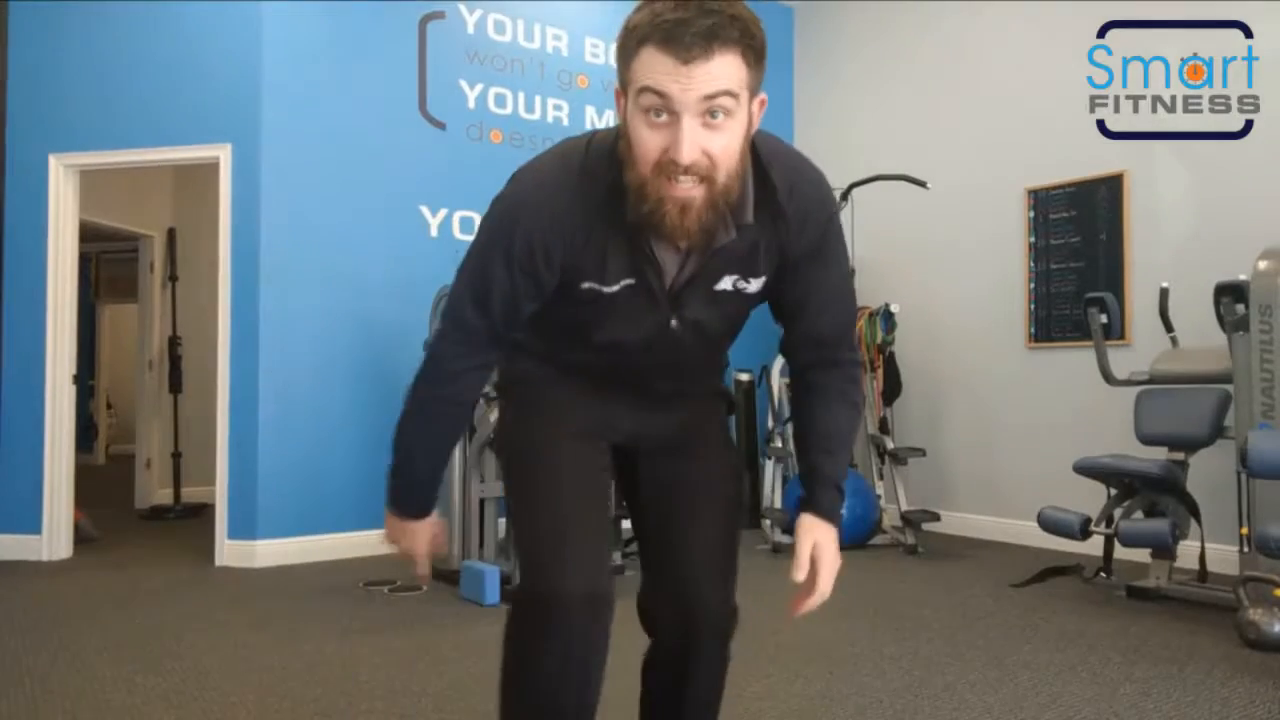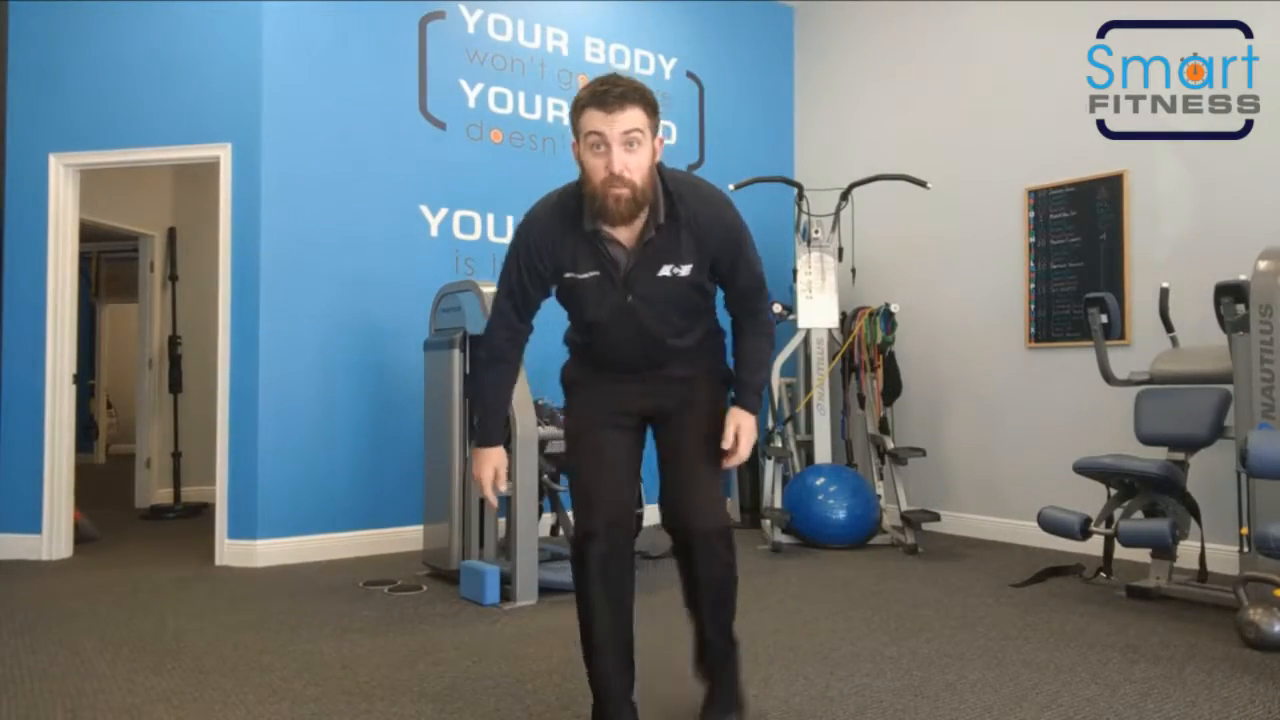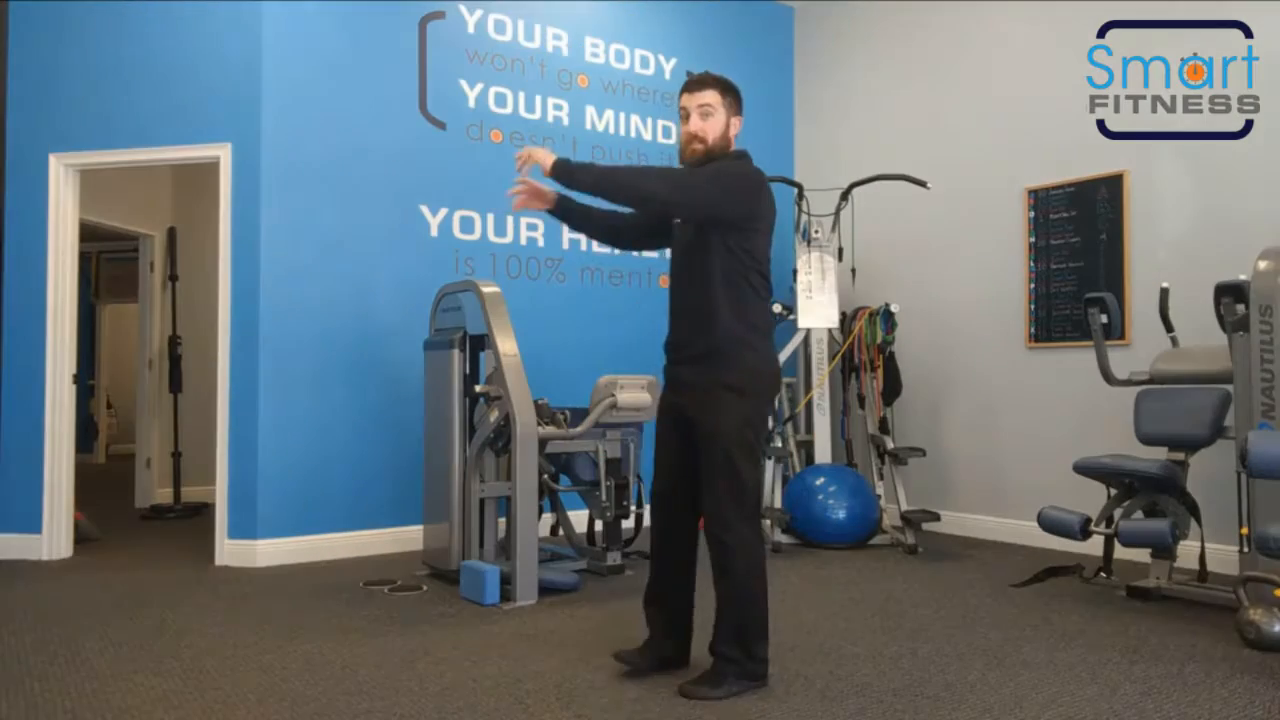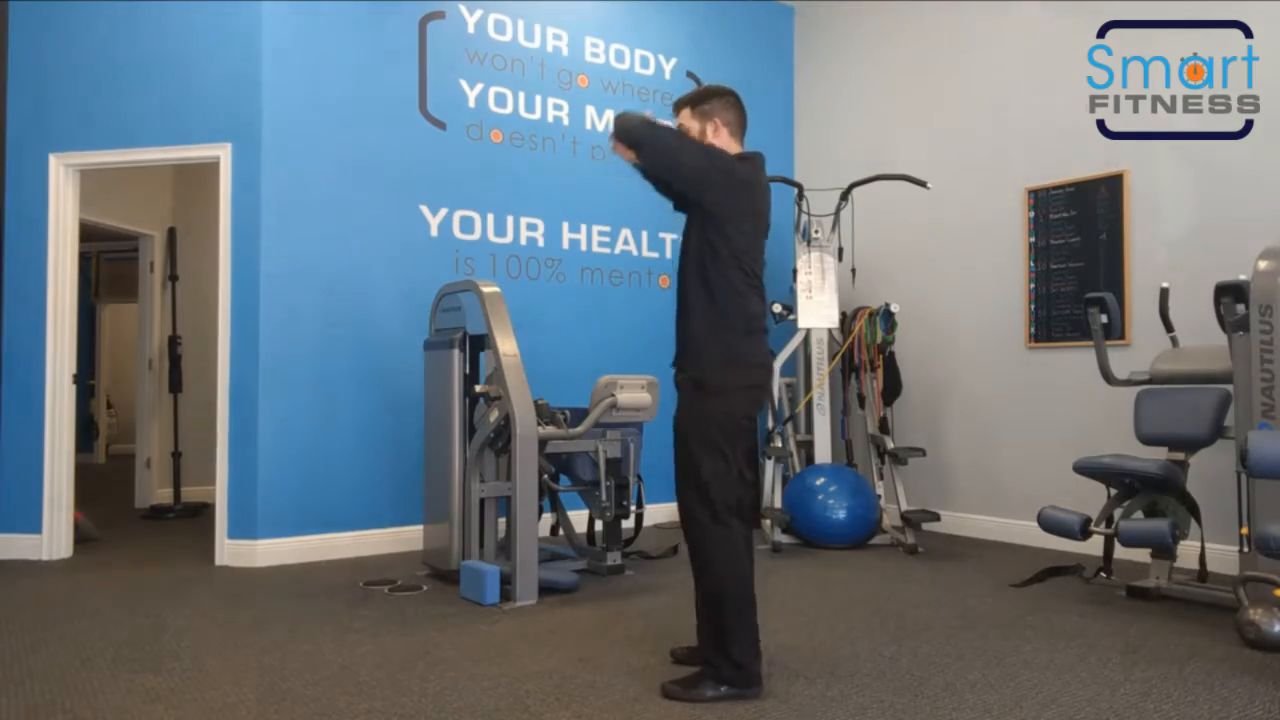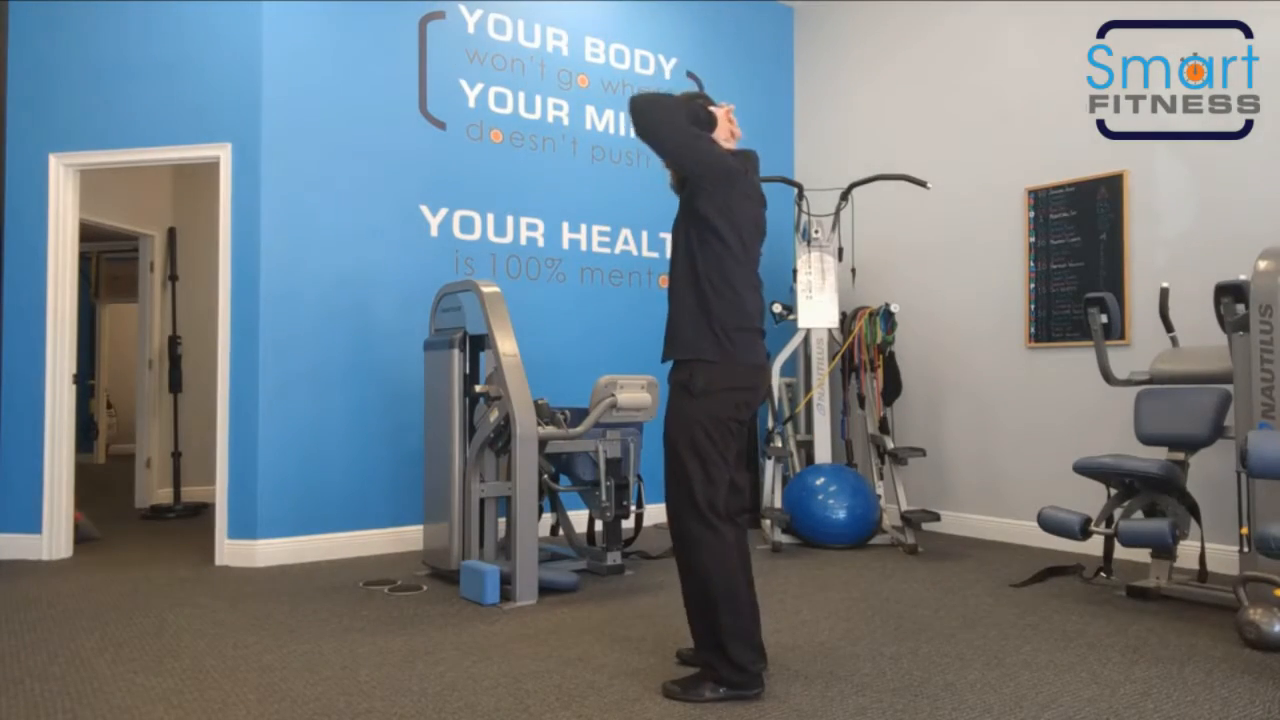
dt=1s
person 1, frame 1
left shoulder: (798, 199)
right shoulder: (550, 195)
left elbow: (826, 357)
right elbow: (461, 350)
left wrist: (822, 505)
right wrist: (413, 497)
left hip: (684, 402)
right hip: (558, 391)
left knee: (698, 614)
right knee: (565, 597)
person 1, frame 2
left shoulder: (706, 210)
right shoulder: (547, 226)
left elbow: (752, 309)
right elbow: (506, 331)
left wrist: (746, 401)
right wrist: (488, 436)
left hip: (691, 379)
right hip: (600, 383)
left knee: (700, 526)
right knee: (601, 535)
person 1, frame 3
left shoulder: (743, 185)
right shoulder: (687, 198)
left elbow: (655, 189)
right elbow: (632, 229)
left wrist: (562, 168)
right wrist: (557, 203)
left hip: (736, 382)
right hip: (684, 378)
left knee: (730, 520)
right knee: (670, 511)
left ankle: (742, 661)
right ankle: (667, 641)
person 1, frame 4
left shoulder: (727, 176)
right shoulder: (732, 182)
left elbow: (639, 134)
right elbow: (681, 183)
left wrist: (628, 132)
right wrist: (640, 154)
left hip: (721, 372)
right hip: (733, 367)
left knee: (712, 514)
right knee: (727, 510)
left ankle: (733, 667)
right ankle: (725, 643)
person 1, frame 5
left shoulder: (717, 174)
right shoulder: (736, 181)
left elbow: (646, 110)
right elbow: (704, 148)
left wrist: (703, 117)
right wrist: (717, 130)
left hip: (712, 372)
right hip: (735, 367)
left knee: (700, 517)
right knee: (720, 514)
left ankle: (734, 668)
right ankle: (734, 648)
